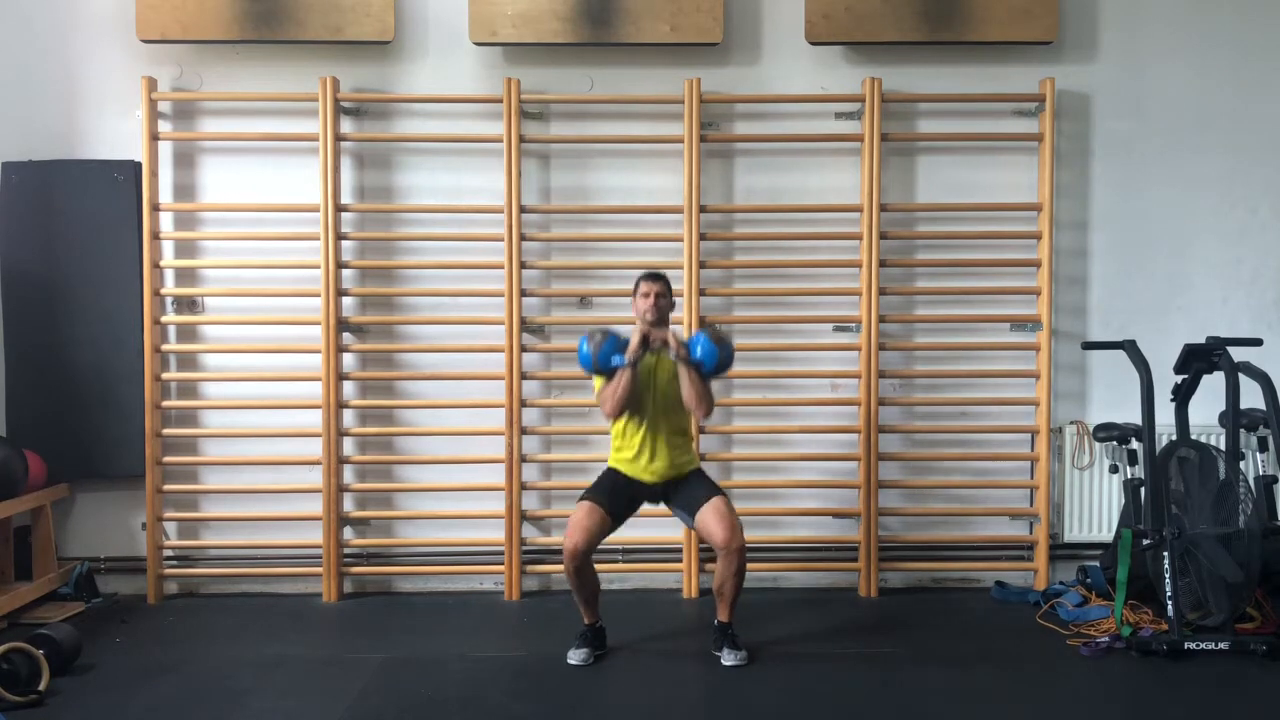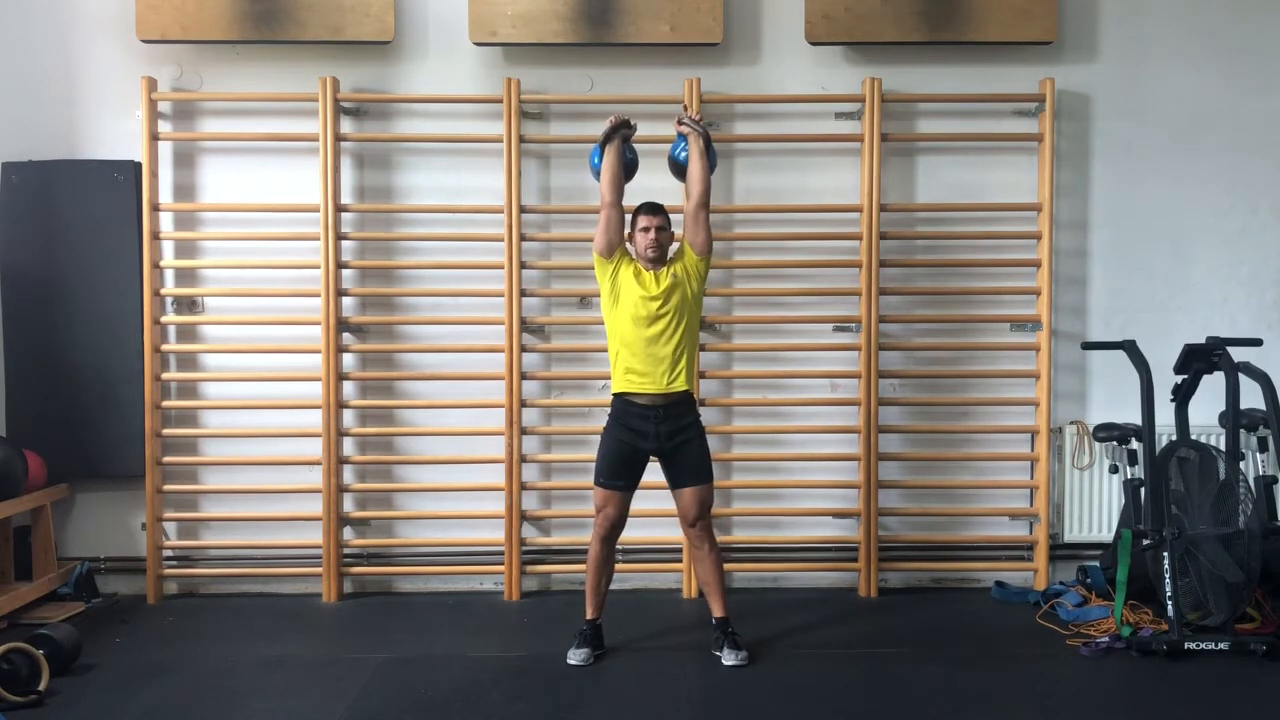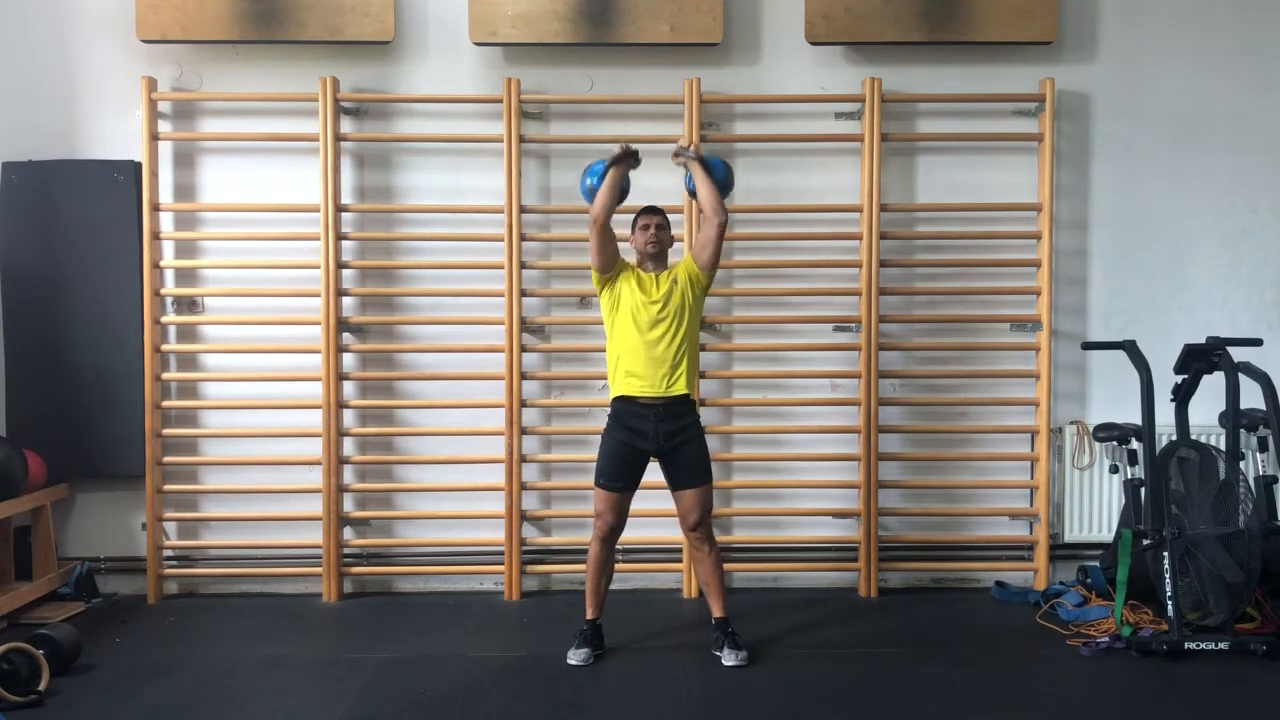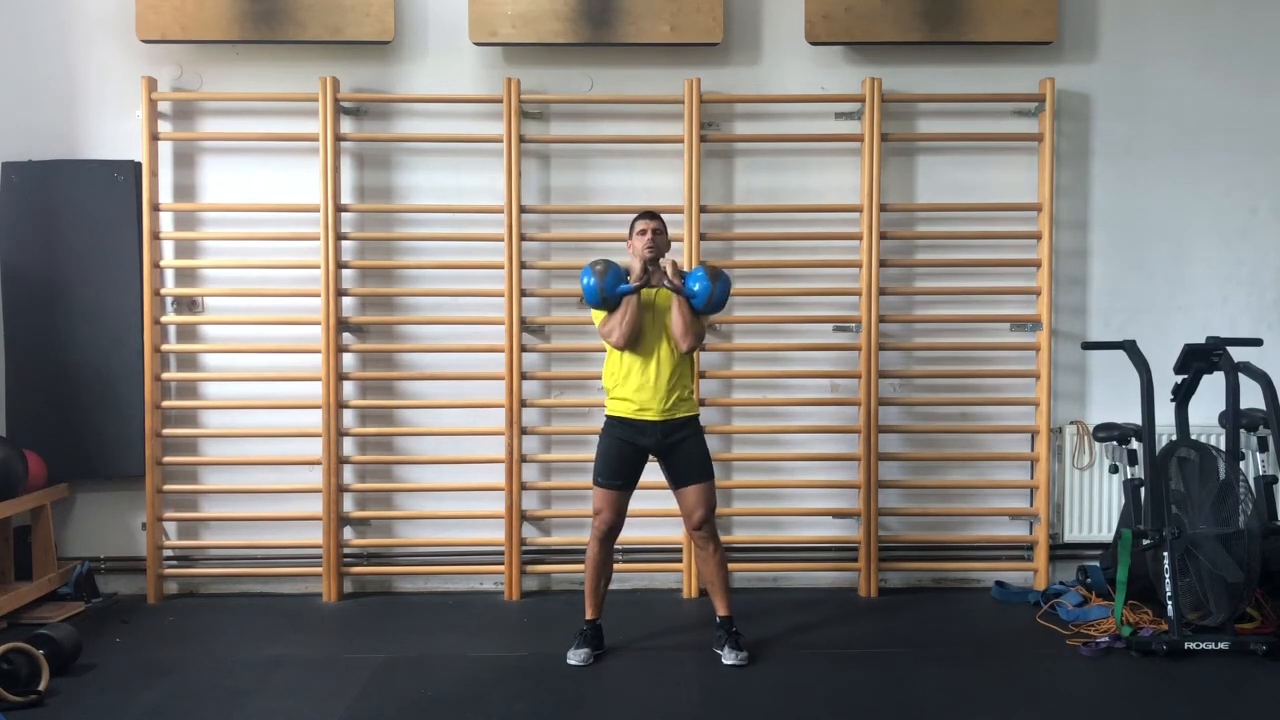
dt=0.7s
person 1, frame 1
left shoulder: (687, 354)
left elbow: (703, 409)
right elbow: (610, 409)
left wrist: (679, 354)
right wrist: (632, 354)
left hip: (681, 472)
right hip: (625, 472)
left knee: (731, 542)
right knee: (575, 546)
left ankle: (723, 629)
right ankle: (592, 629)
person 1, frame 2
left shoulder: (689, 272)
right shoulder: (615, 272)
left elbow: (699, 203)
right elbow: (609, 203)
left wrist: (695, 138)
right wrist: (614, 141)
left hip: (680, 415)
right hip: (627, 414)
left knee: (698, 526)
right knee: (606, 526)
left ankle: (722, 628)
right ankle: (591, 628)
person 1, frame 3
left shoulder: (688, 278)
right shoulder: (615, 280)
left elbow: (717, 221)
right elbow: (597, 222)
left wrist: (695, 165)
right wrist: (617, 168)
left hip: (680, 417)
right hip: (627, 416)
left knee: (699, 527)
right knee: (605, 528)
left ankle: (722, 627)
right ankle: (591, 627)
person 1, frame 4
left shoulder: (685, 292)
left elbow: (688, 343)
right elbow: (619, 339)
left wrist: (676, 286)
right wrist: (635, 283)
left hip: (679, 422)
right hip: (624, 422)
left knee: (703, 527)
right knee: (603, 529)
left ankle: (725, 627)
right ankle: (591, 629)
